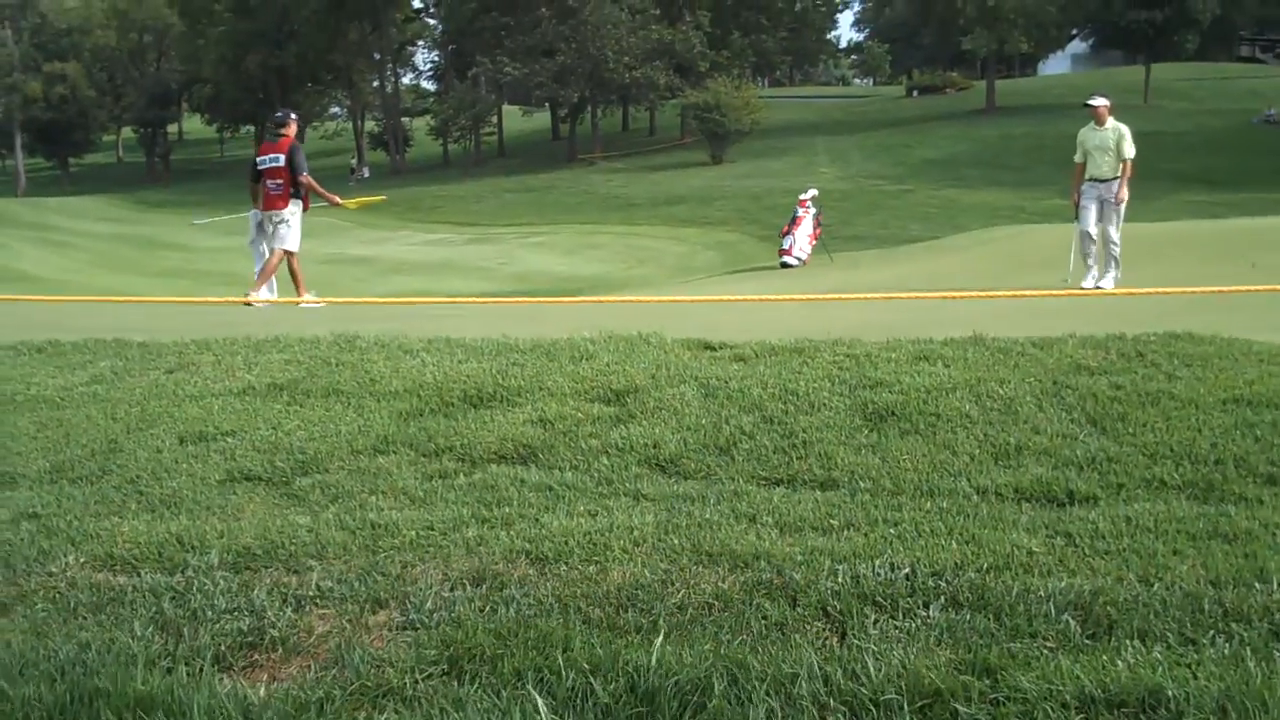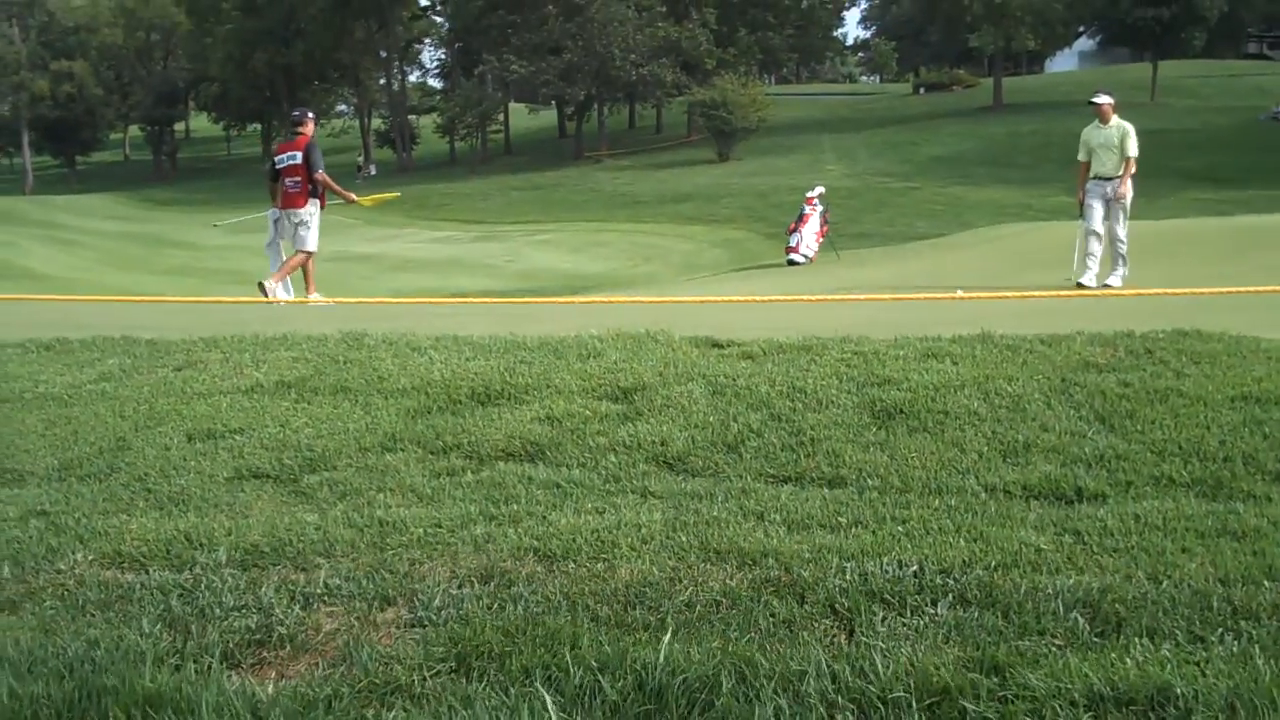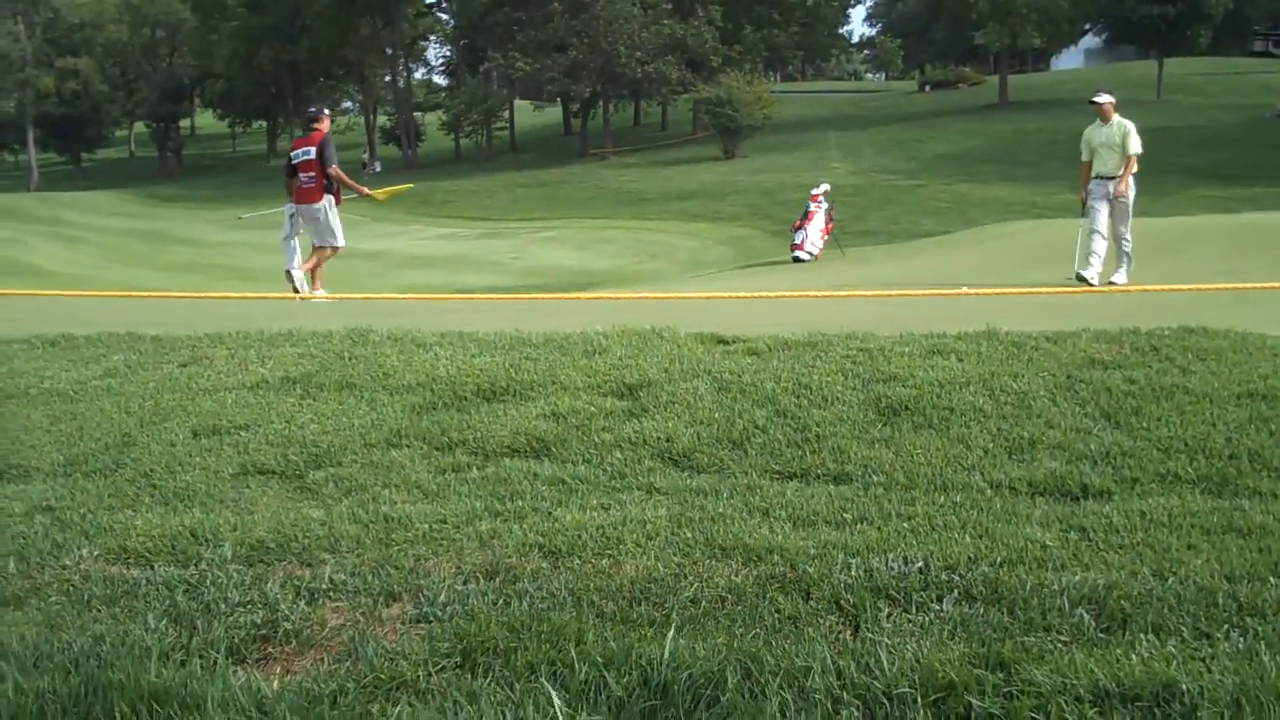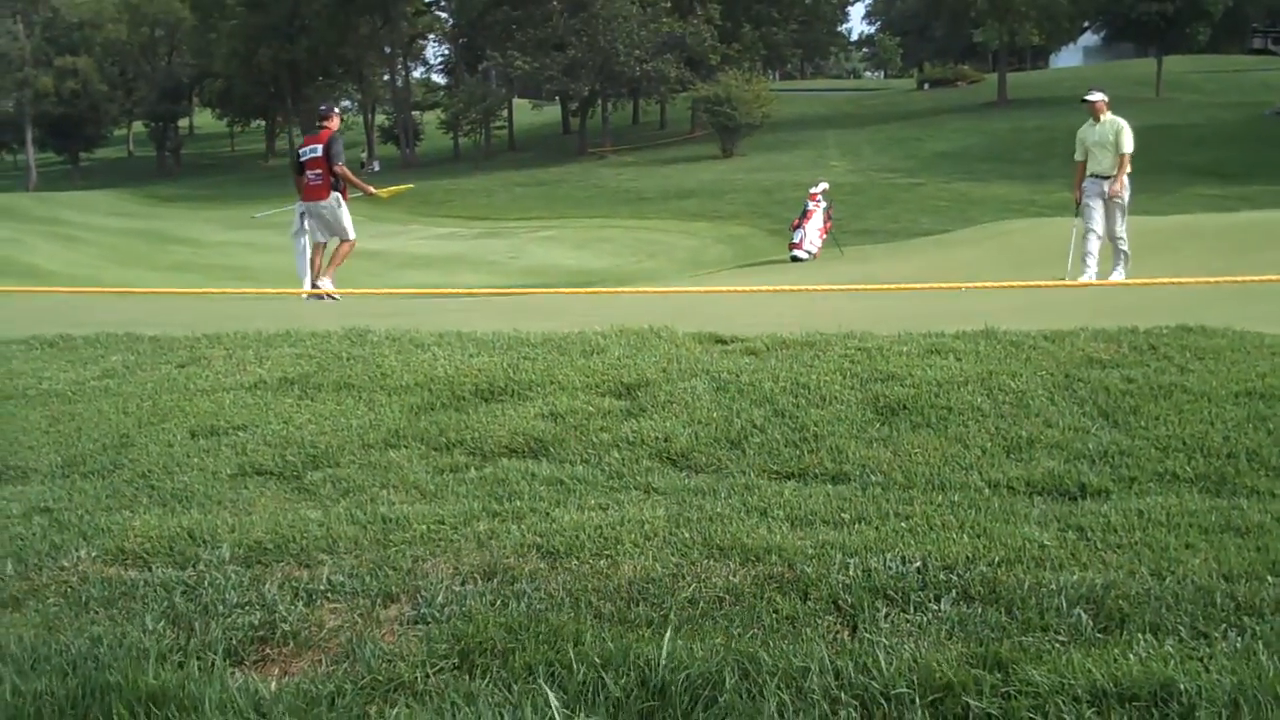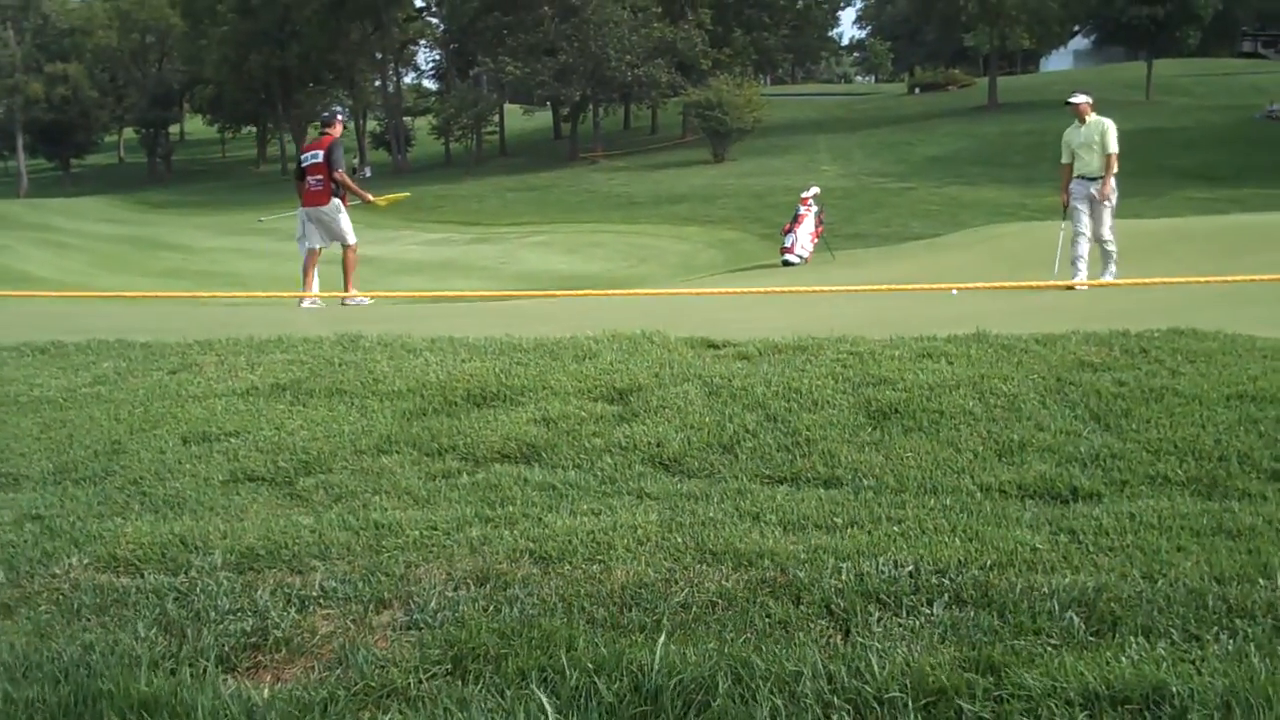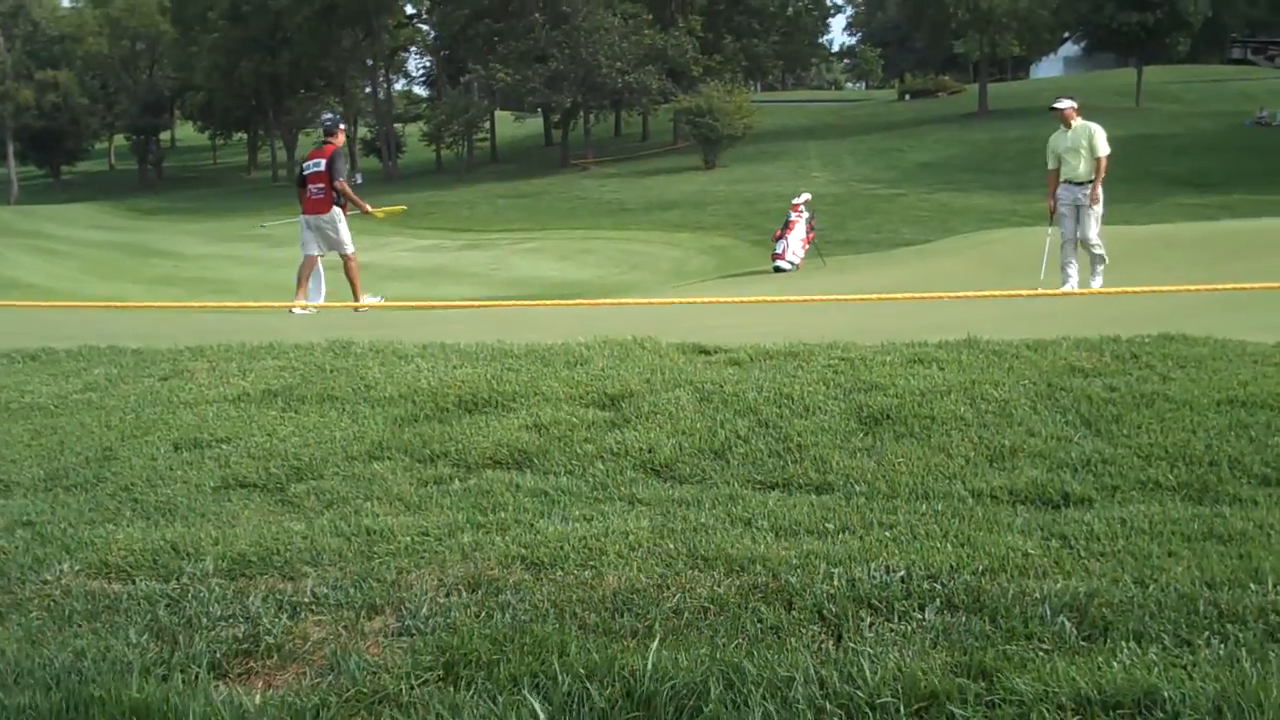
dt=0.1s
person 1, frame 1
left shoulder: (1120, 131)
right shoulder: (1084, 133)
left elbow: (1127, 161)
left wrist: (1122, 188)
right wrist: (1075, 190)
left hip: (1114, 186)
right hip: (1091, 186)
left knee: (1110, 235)
right knee: (1086, 230)
left ankle: (1110, 276)
right ankle: (1091, 273)
person 1, frame 2
left shoulder: (1125, 128)
right shoulder: (1088, 132)
left elbow: (1130, 159)
left wrist: (1123, 184)
right wrist: (1080, 189)
left hip: (1118, 184)
right hip: (1095, 184)
left knee: (1117, 233)
right knee: (1093, 228)
left ankle: (1118, 274)
right ankle: (1089, 274)
person 1, frame 3
left shoulder: (1126, 127)
right shoulder: (1090, 132)
left elbow: (1132, 157)
left wrist: (1123, 182)
right wrist: (1083, 188)
left hip: (1121, 183)
right hip: (1098, 184)
left knee: (1121, 232)
right knee: (1097, 229)
left ankle: (1122, 271)
right ankle: (1091, 273)
person 1, frame 4
left shoulder: (1119, 125)
right shoulder: (1083, 131)
left elbow: (1125, 156)
left wrist: (1117, 182)
right wrist: (1077, 188)
left hip: (1116, 182)
right hip: (1092, 183)
left knee: (1116, 231)
right knee: (1092, 228)
left ankle: (1120, 269)
right ankle: (1089, 273)
person 1, frame 5
left shoulder: (1105, 125)
right shoulder: (1069, 133)
left elbow: (1112, 156)
left wrist: (1106, 183)
right wrist: (1064, 191)
left hip: (1102, 184)
right hip: (1079, 184)
left knee: (1102, 232)
right knee: (1080, 232)
left ankle: (1109, 270)
right ankle: (1079, 277)
person 1, frame 6
left shoulder: (1091, 129)
right shoulder: (1054, 139)
left elbow: (1102, 159)
right elbow: (1053, 170)
left wrist: (1096, 187)
right wrist: (1051, 197)
left hip: (1089, 188)
right hip: (1066, 189)
left knee: (1088, 236)
right knee: (1068, 238)
left ankle: (1098, 271)
right ankle: (1070, 282)
person 2, frame 1
left shoulder: (262, 150)
right shoulder: (293, 146)
left elbow: (254, 183)
right elbow: (303, 178)
left wrist: (257, 204)
right wrist: (328, 196)
left hip: (269, 208)
right hip: (289, 207)
left knee: (290, 252)
right knee: (280, 253)
left ankle: (303, 295)
right ankle: (255, 292)
person 2, frame 2
left shoulder: (280, 149)
right shoulder: (309, 144)
left elbow: (273, 182)
right elbow: (318, 176)
left wrist: (276, 203)
right wrist: (343, 194)
left hip: (287, 206)
right hip: (306, 205)
left knee: (306, 251)
right knee: (304, 253)
left ankle: (312, 294)
right ankle: (271, 282)
person 2, frame 3
left shoulder: (296, 144)
right shoulder: (324, 139)
left elbow: (289, 178)
right elbow: (332, 170)
left wrist: (293, 199)
right wrist: (357, 188)
left hip: (303, 202)
right hip: (322, 200)
left knee: (318, 245)
right knee: (332, 246)
left ankle: (317, 291)
right ankle: (298, 271)
person 2, frame 4
left shoulder: (305, 142)
right shoulder: (333, 137)
left elbow: (298, 175)
right elbow: (338, 168)
left wrist: (302, 196)
right wrist: (363, 187)
left hip: (310, 200)
right hip: (329, 198)
left knee: (318, 244)
right knee: (348, 240)
left ankle: (314, 288)
right ankle: (324, 279)
person 2, frame 5
left shoulder: (307, 148)
right shoulder: (333, 143)
left elbow: (299, 181)
right elbow: (338, 175)
left wrist: (305, 201)
right wrist: (361, 194)
left hip: (310, 206)
right hip: (329, 203)
left knee: (313, 249)
right knee: (350, 246)
left ankle: (307, 296)
right ankle: (349, 294)
person 2, frame 6
left shoulder: (310, 157)
right shoulder: (336, 152)
left elbow: (300, 188)
right elbow: (339, 184)
left wrist: (306, 209)
right wrist: (360, 205)
left hip: (310, 214)
right hip: (330, 212)
left knee: (310, 257)
right knee: (349, 256)
left ankle: (299, 302)
right ankle: (359, 300)
